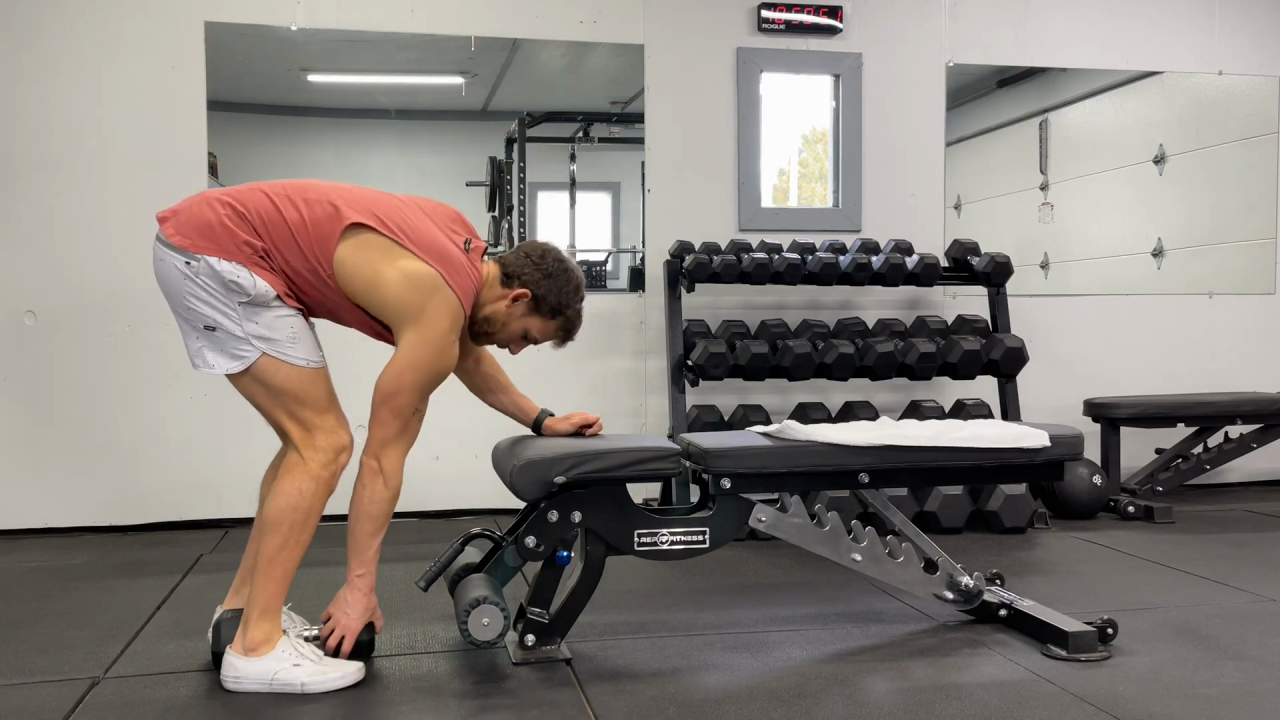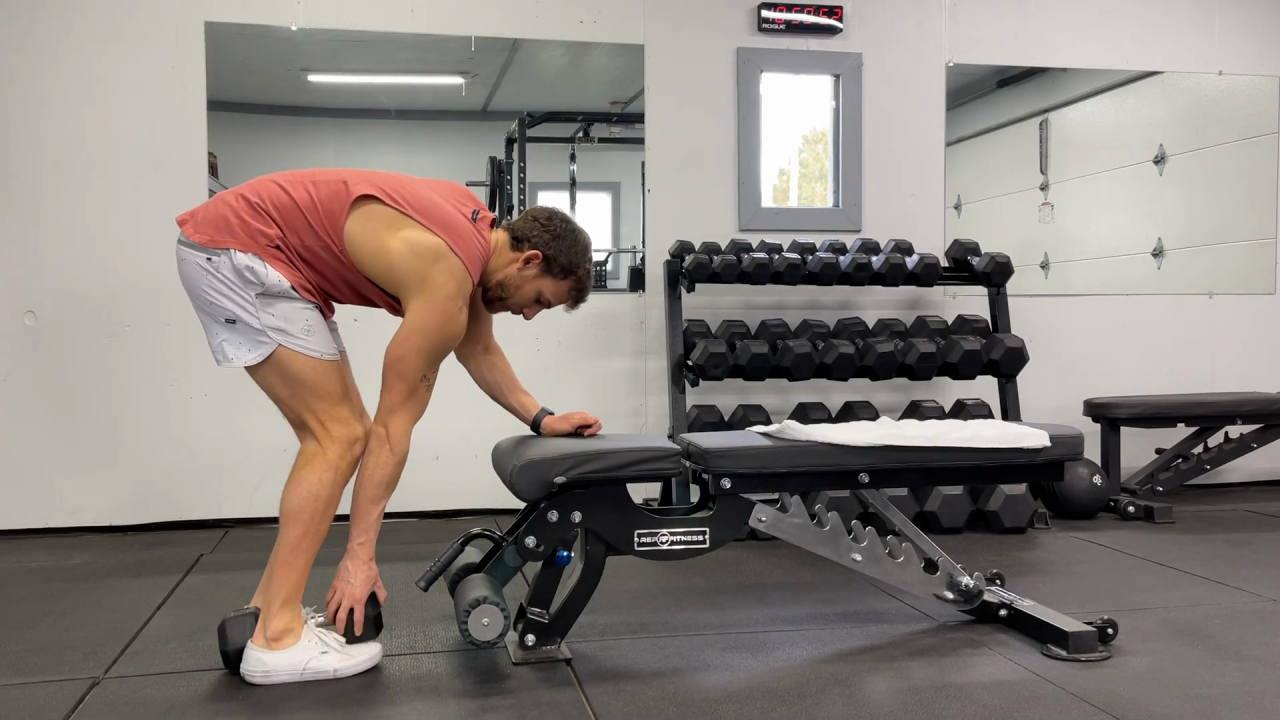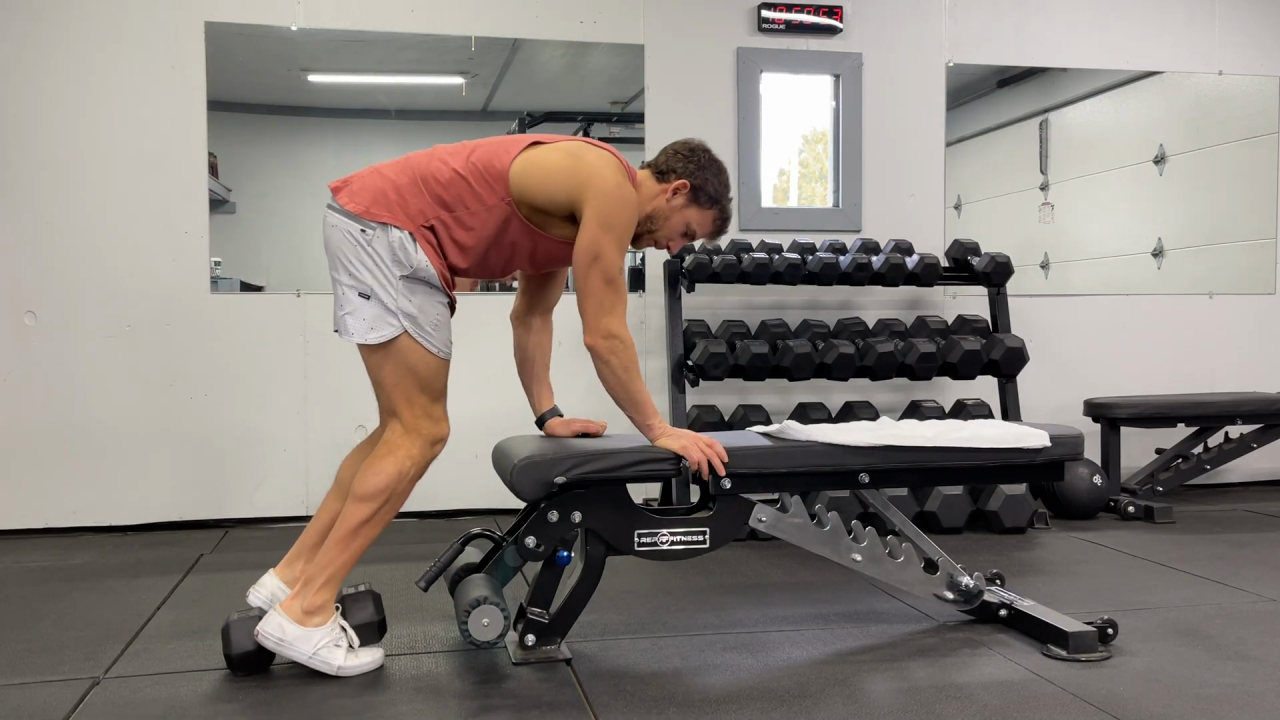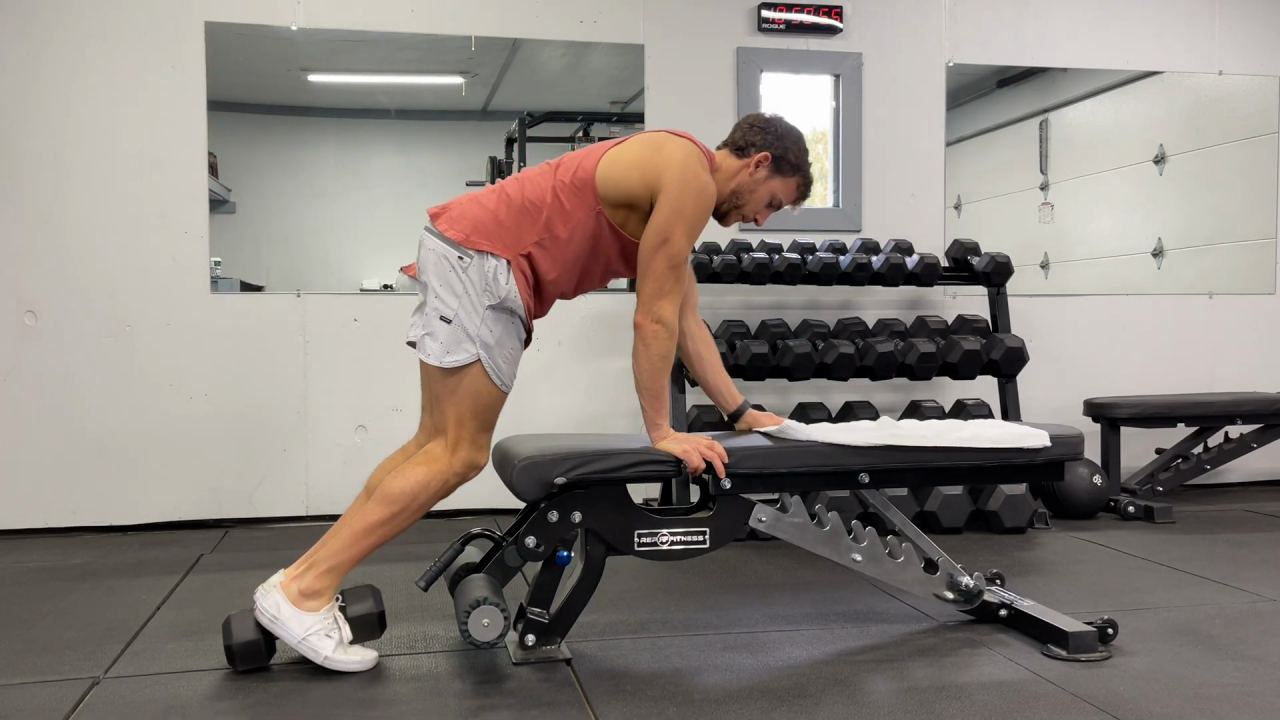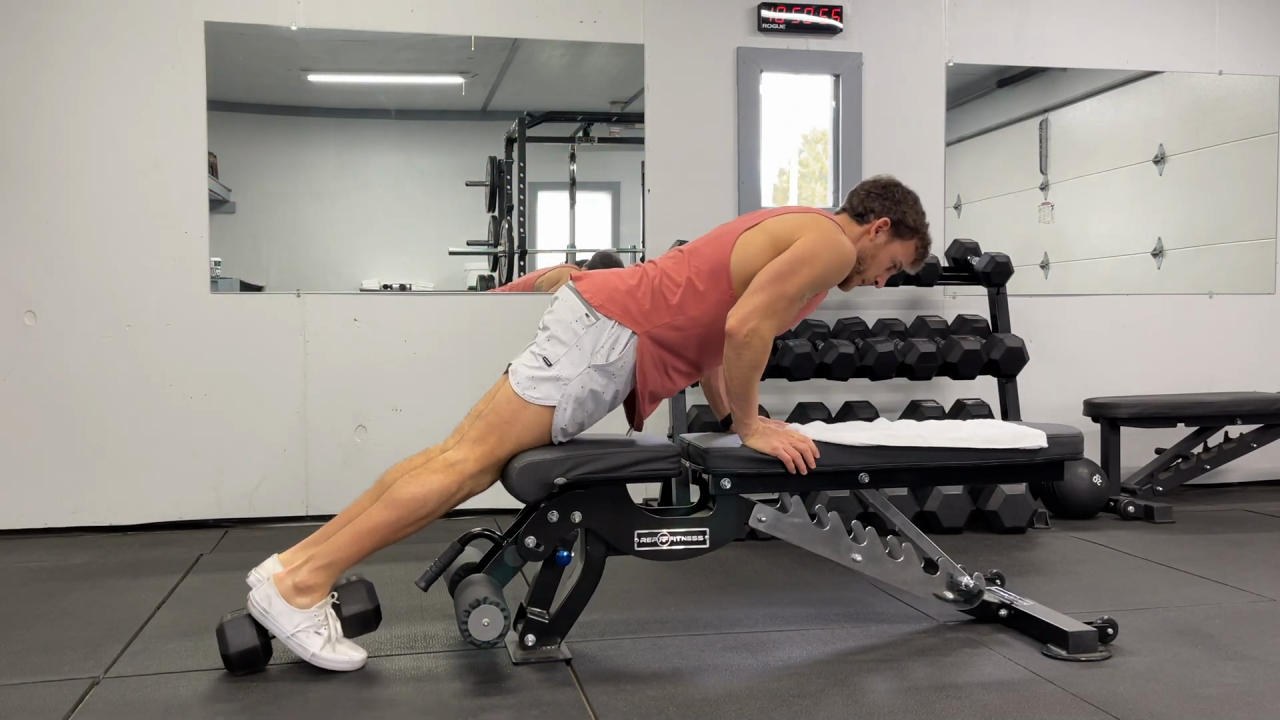
dt=1s
person 1, frame 1
left shoulder: (462, 249)
right shoulder: (436, 317)
left elbow: (471, 358)
right elbow: (383, 458)
left wrist: (541, 420)
right wrist: (359, 587)
left hip: (215, 243)
right hip: (215, 253)
left knee: (312, 437)
right knee: (323, 445)
left ankle: (243, 607)
right ankle: (256, 647)
person 1, frame 2
left shoulder: (476, 230)
right shoulder: (445, 286)
left elbow: (478, 349)
right elbow: (393, 427)
left wrist: (540, 418)
right wrist: (360, 556)
left hip: (249, 248)
right hip: (237, 249)
left knee: (341, 431)
right knee: (337, 436)
left ankle: (268, 608)
right ankle: (277, 639)
person 1, frame 3
left shoulder: (580, 203)
right shoulder: (614, 190)
left elbow: (532, 317)
right elbow: (604, 335)
left wrist: (547, 415)
right wrist: (658, 430)
left hip: (373, 225)
right hip: (383, 226)
left knee: (405, 429)
right knee: (420, 433)
left ankle: (291, 578)
right ankle: (306, 615)
person 1, frame 4
left shoulder: (669, 179)
right shoulder: (691, 178)
left elbow: (684, 319)
right elbow: (654, 318)
left wrist: (738, 409)
right wrist: (661, 431)
left hip: (470, 252)
right hip: (482, 258)
left knee: (439, 447)
right knee: (459, 454)
left ankle: (305, 579)
right ankle: (303, 593)
person 1, frame 5
left shoulder: (794, 230)
right shoulder: (831, 244)
left elbow: (708, 326)
right elbow: (745, 328)
left wrist: (731, 417)
right wrist: (750, 427)
left hip: (606, 323)
right hip: (609, 331)
left knee: (469, 463)
right knee: (468, 459)
left ankle: (297, 567)
right ankle: (298, 585)
